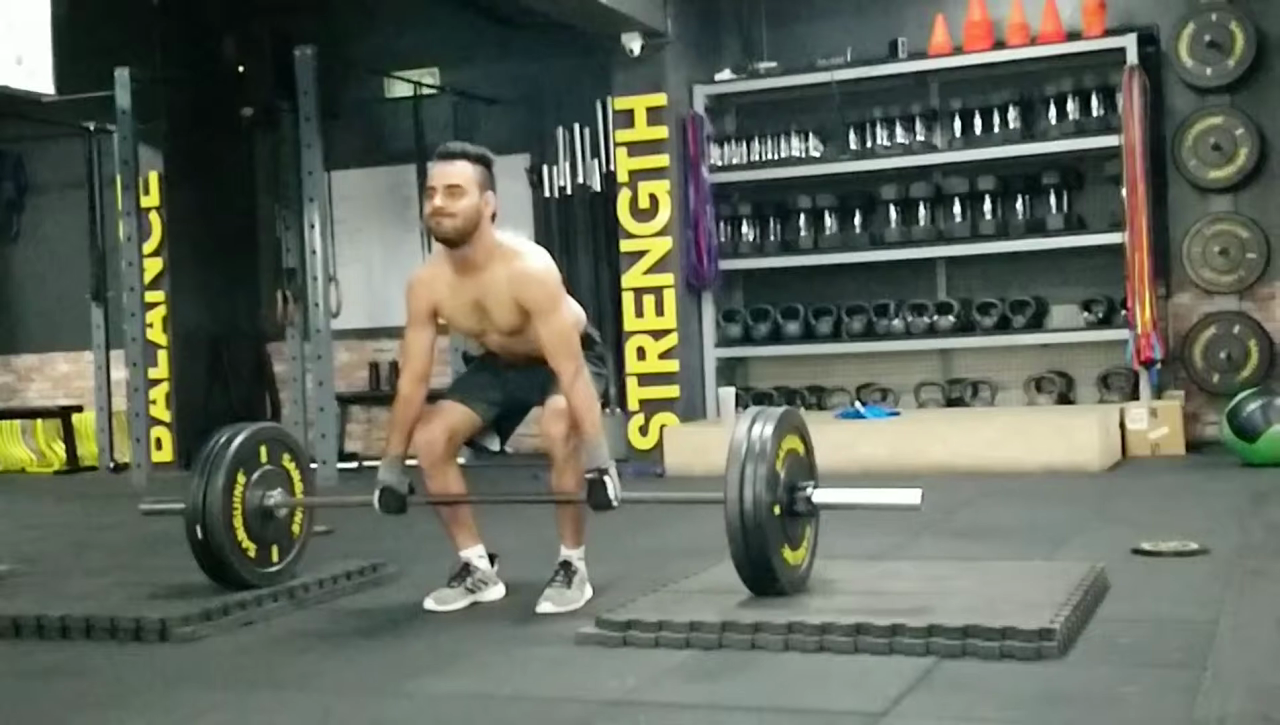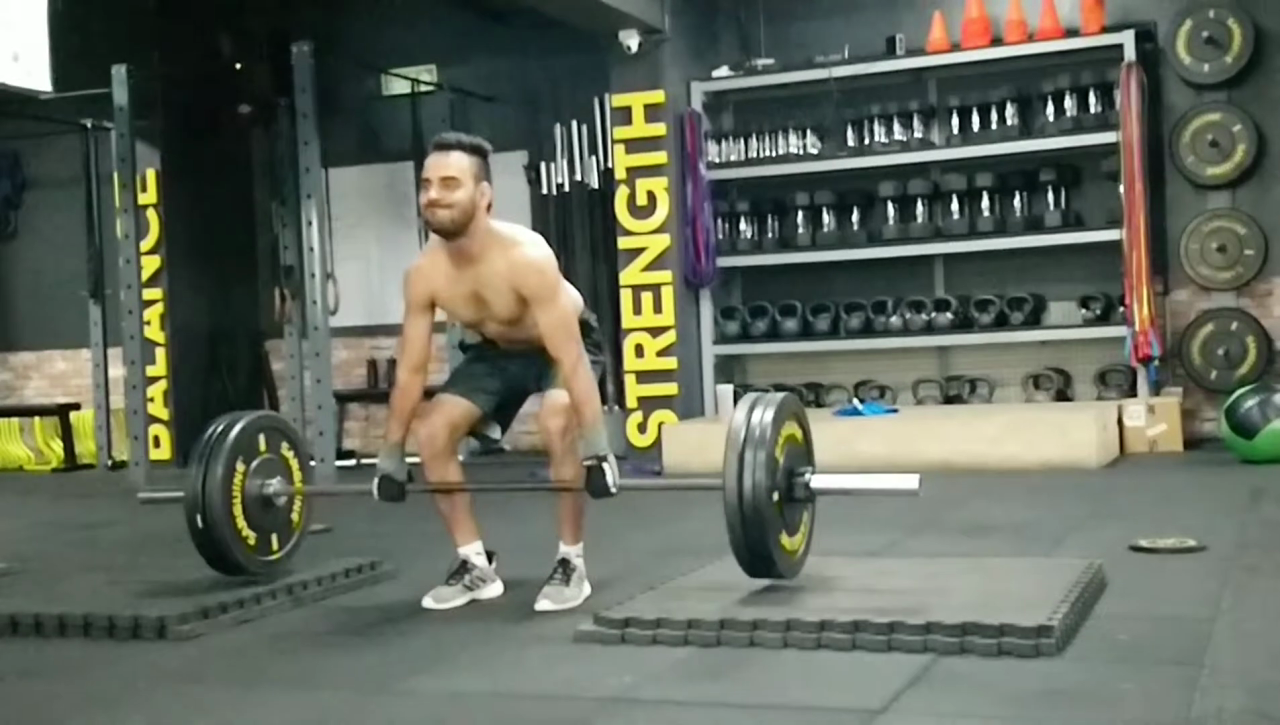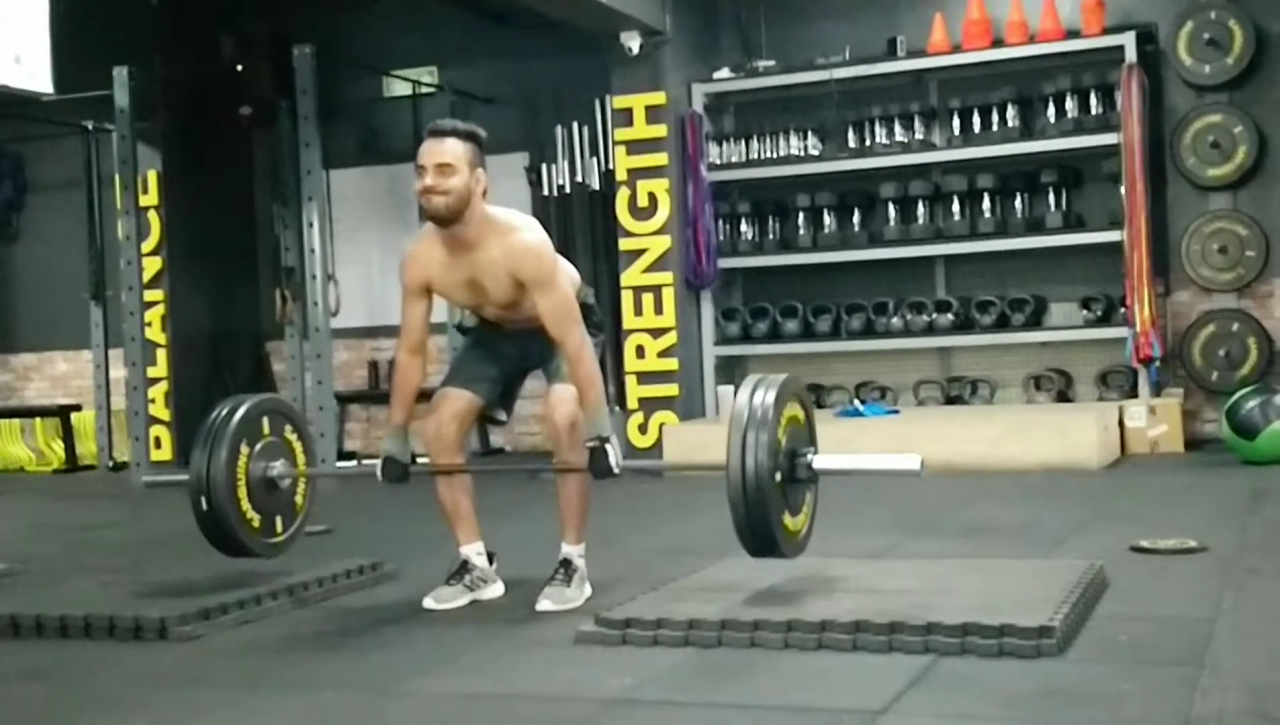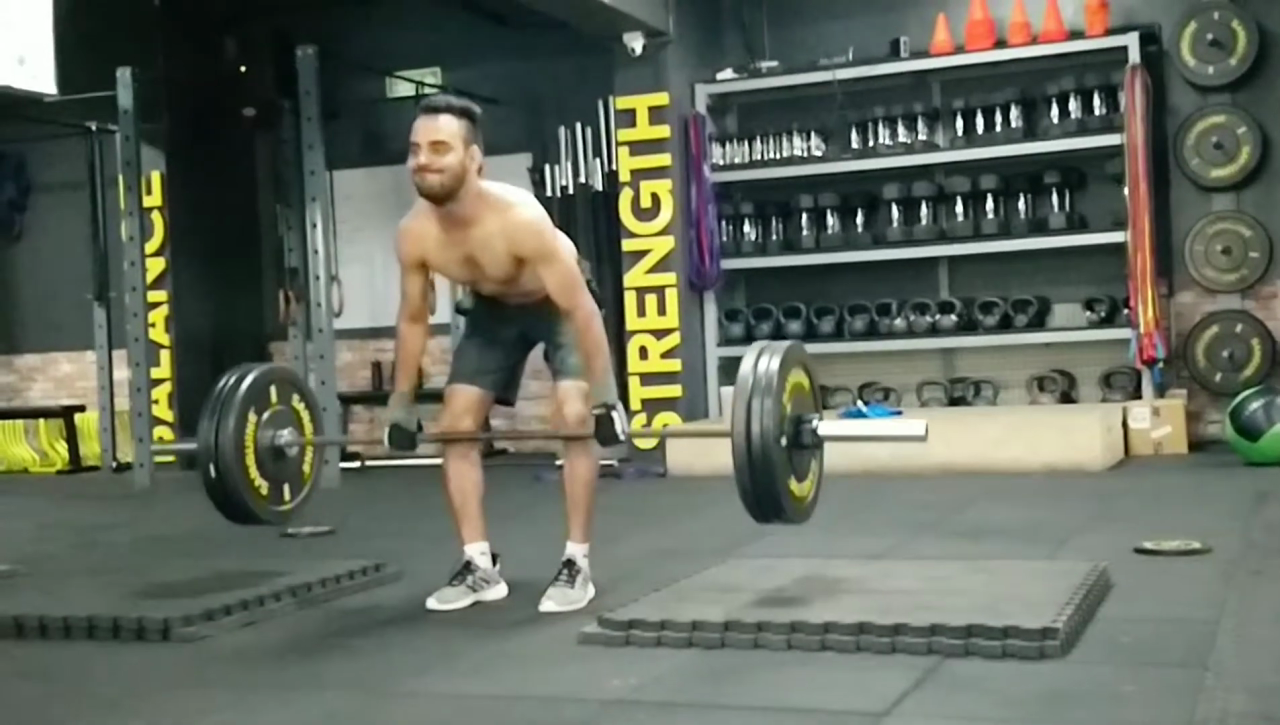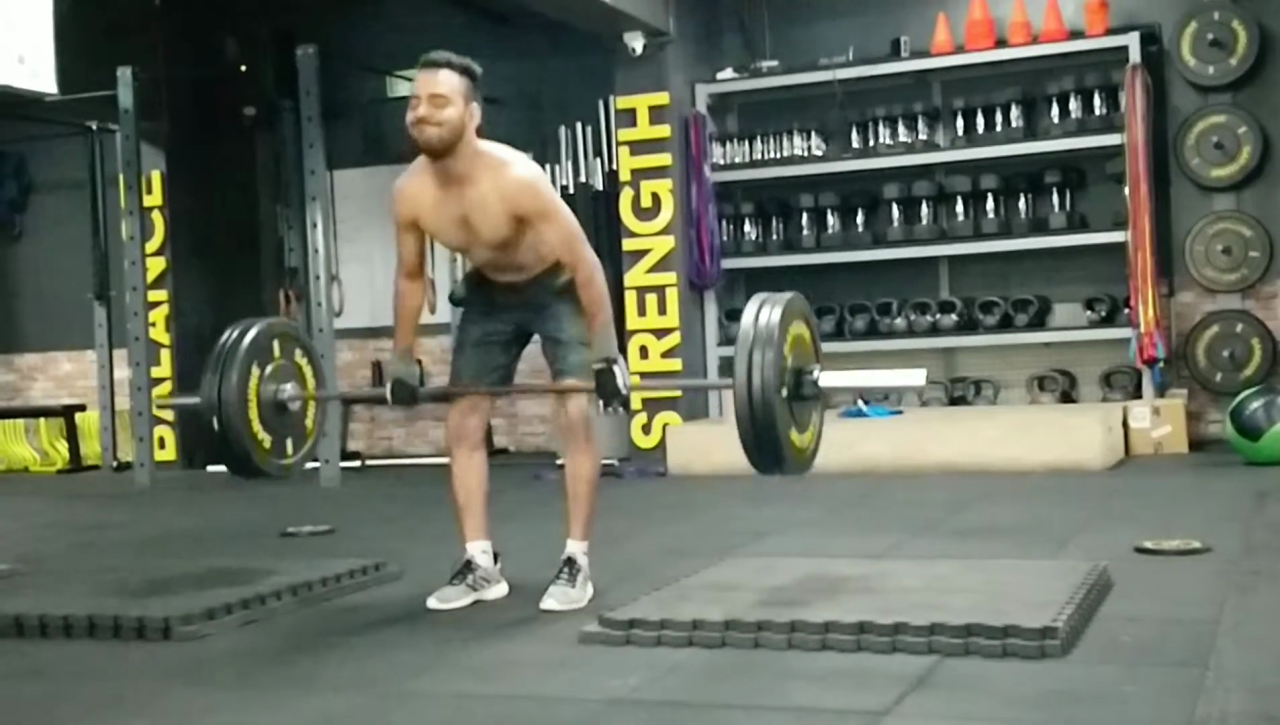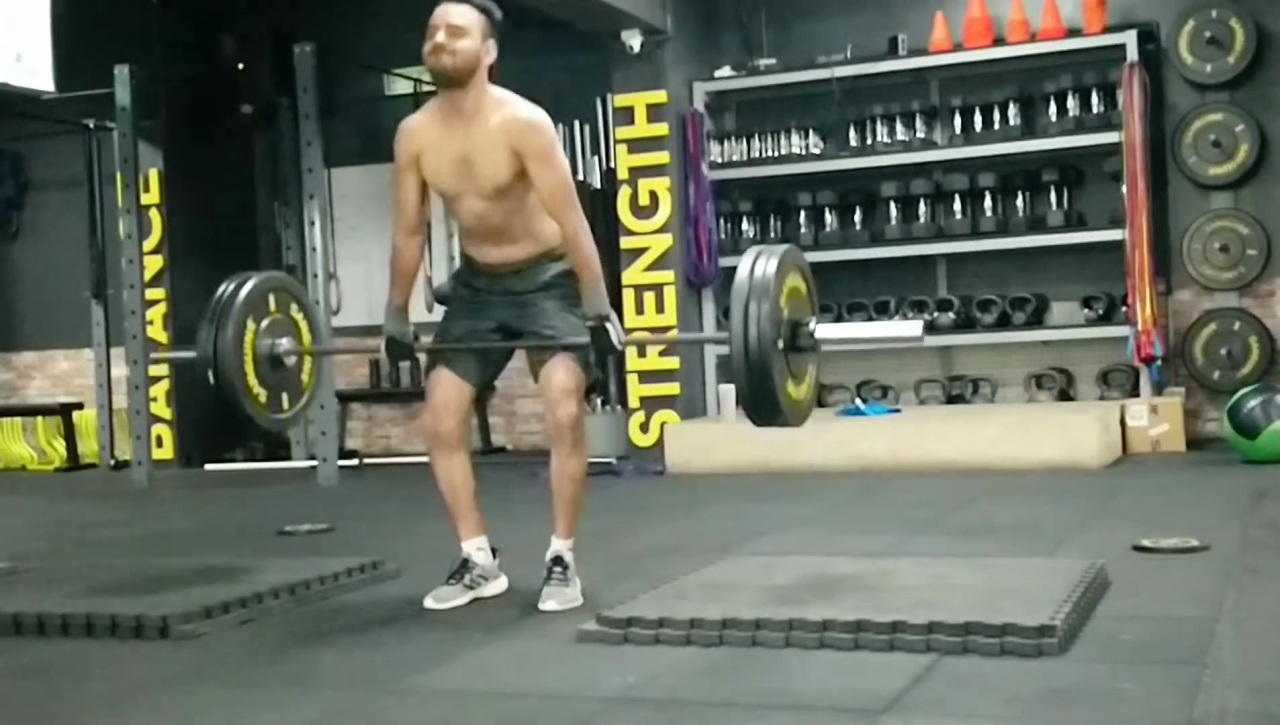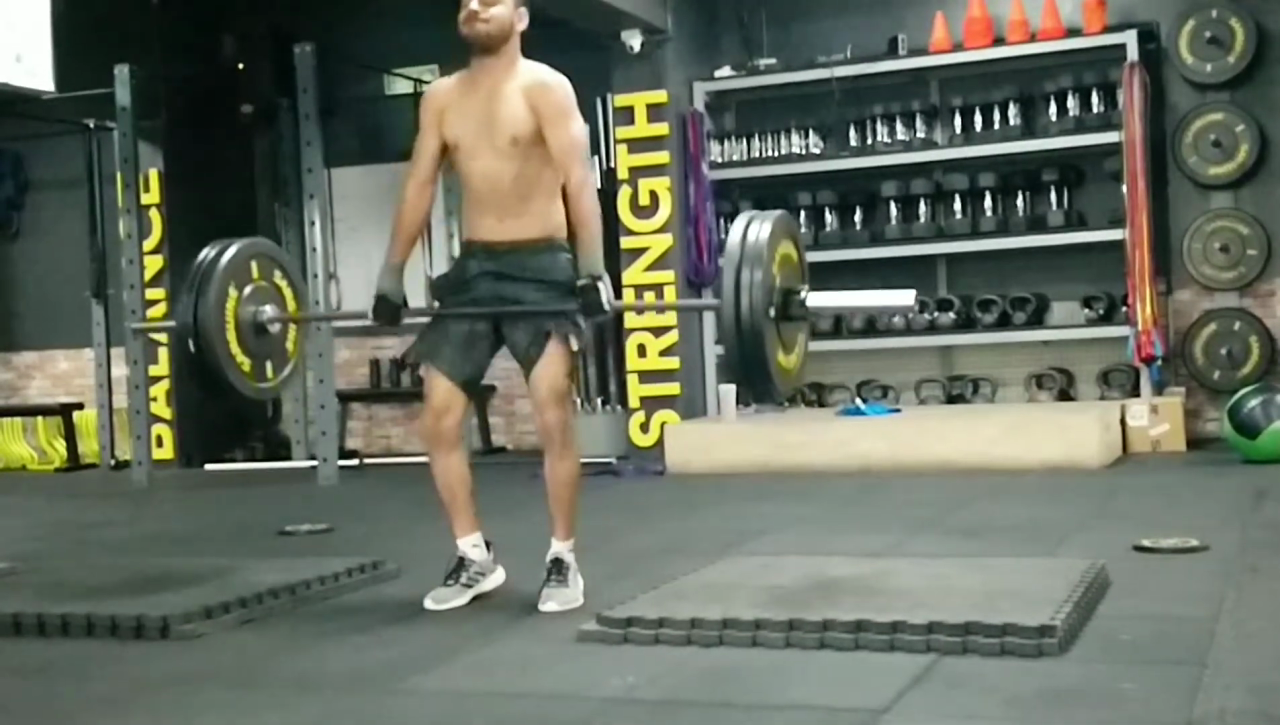
dt=0.4s
person 1, frame 1
left shoulder: (530, 269)
right shoulder: (426, 283)
left elbow: (569, 373)
right elbow: (411, 380)
left wrist: (599, 462)
right wrist: (391, 467)
left hip: (571, 358)
right hip: (500, 364)
left knee: (559, 430)
right knee: (429, 439)
left ankle: (572, 567)
right ankle: (478, 567)
person 1, frame 2
left shoulder: (527, 257)
right shoulder: (423, 273)
left elbow: (570, 359)
right elbow: (410, 368)
left wrist: (597, 448)
right wrist: (391, 455)
left hip: (564, 344)
right hip: (497, 349)
left knee: (557, 424)
right knee: (432, 433)
left ankle: (570, 564)
right ankle: (476, 565)
person 1, frame 3
left shoulder: (523, 242)
right shoulder: (419, 258)
left elbow: (572, 342)
right elbow: (411, 351)
left wrist: (600, 430)
right wrist: (395, 439)
left hip: (563, 322)
right hip: (494, 331)
left knee: (563, 421)
right knee: (440, 428)
left ankle: (572, 564)
right ankle: (476, 565)
person 1, frame 4
left shoulder: (519, 218)
right shoulder: (414, 232)
left elbow: (581, 310)
right elbow: (412, 320)
left wrist: (605, 399)
right wrist: (401, 407)
left hip: (559, 303)
right hip: (493, 309)
left knee: (573, 417)
right knee: (455, 424)
left ankle: (576, 565)
right ankle: (479, 566)
person 1, frame 5
left shoulder: (516, 177)
right shoulder: (410, 192)
left elbow: (585, 264)
right elbow: (410, 277)
left wrist: (607, 355)
right wrist: (402, 362)
left hip: (556, 287)
right hip: (488, 294)
left knee: (575, 413)
right knee: (463, 423)
left ankle: (575, 563)
right ankle: (480, 564)
person 1, frame 6
left shoulder: (523, 122)
right shoulder: (414, 133)
left elbow: (571, 220)
right elbow: (409, 231)
left wrist: (599, 310)
right wrist: (396, 317)
left hip: (546, 279)
right hip: (476, 285)
left knee: (563, 415)
right knee: (441, 421)
left ankle: (561, 560)
right ankle: (478, 561)
person 1, frame 7
left shoulder: (545, 86)
right shoulder: (441, 95)
left elbow: (580, 180)
right elbow: (419, 186)
left wrist: (594, 270)
right wrist: (392, 275)
left hip: (539, 266)
right hip: (470, 268)
left knee: (552, 414)
right knee: (439, 417)
left ankle: (563, 561)
right ankle: (474, 557)
